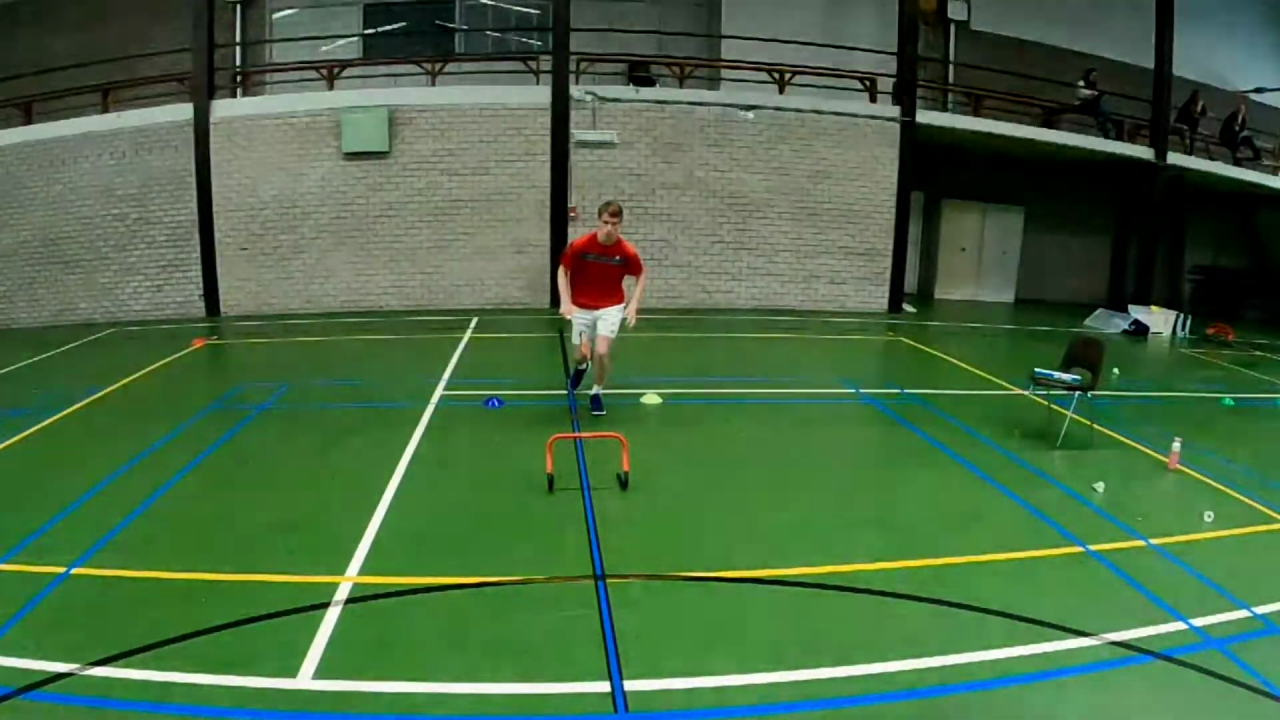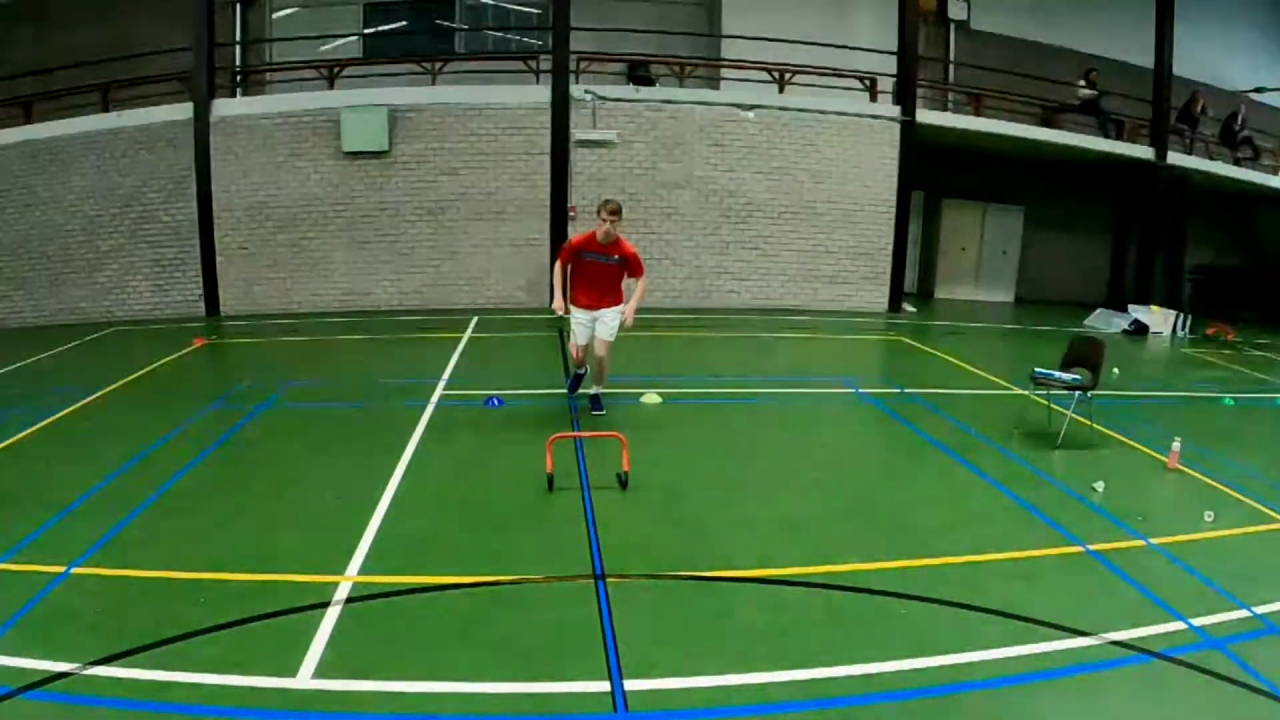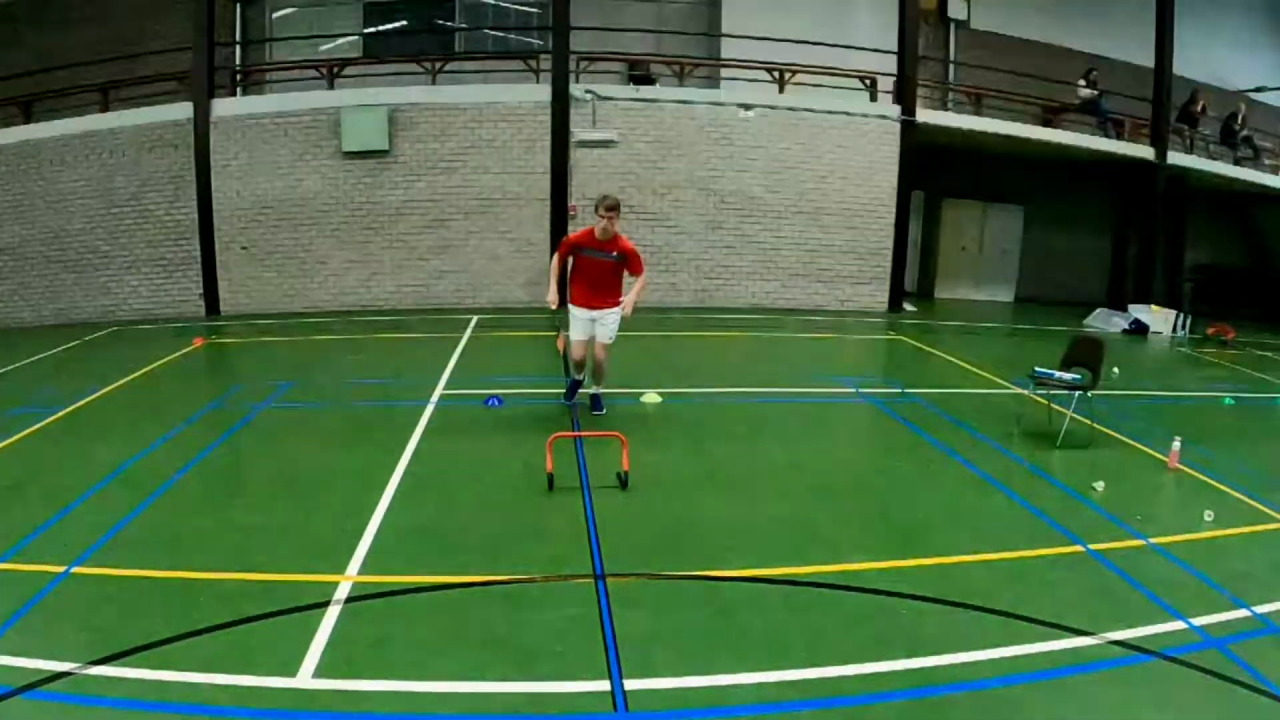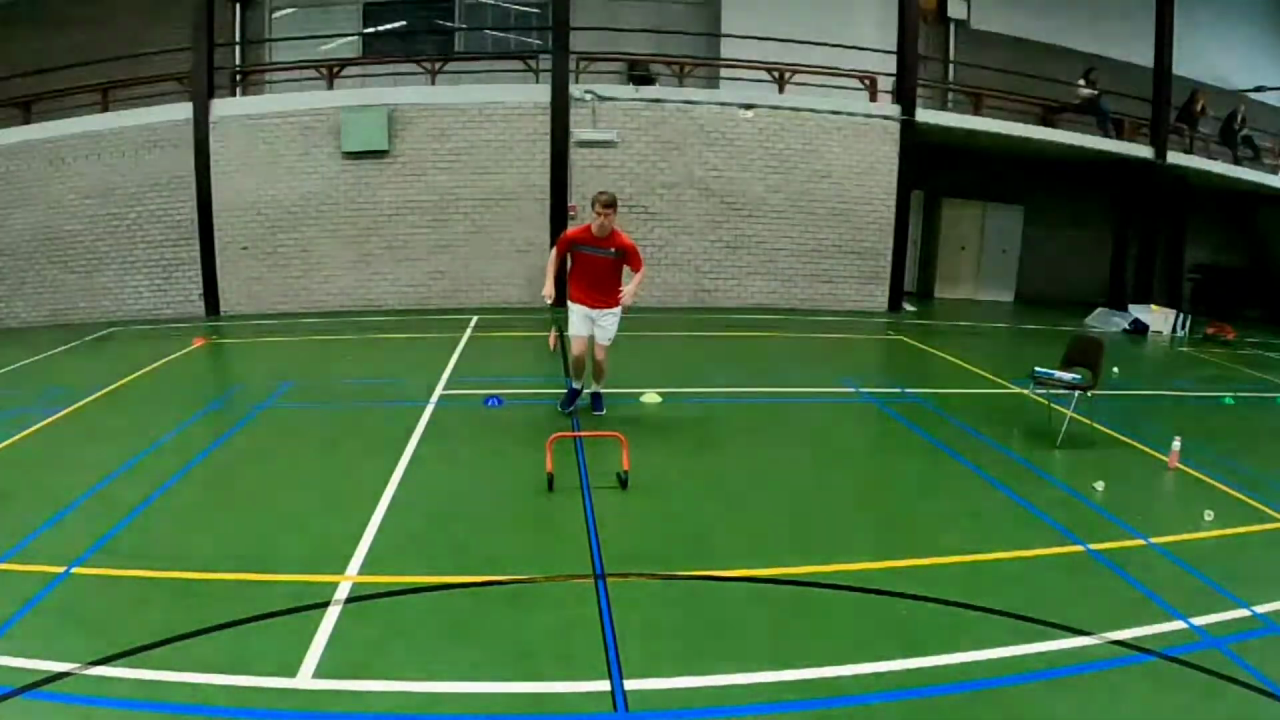
dt=0.5s
person 1, frame 1
left shoulder: (627, 252)
right shoulder: (580, 246)
left elbow: (641, 275)
right elbow: (563, 270)
left wrist: (634, 304)
right wrist: (565, 301)
left hip: (611, 307)
right hip: (582, 307)
left knee: (602, 352)
right knee: (581, 355)
left ankle: (596, 393)
right ankle: (581, 367)
person 1, frame 2
left shoulder: (627, 251)
right shoulder: (578, 243)
left elbow: (641, 278)
right elbow: (560, 264)
left wrist: (632, 304)
right wrist: (558, 296)
left hip: (610, 309)
right hip: (580, 308)
left knee: (601, 355)
right knee: (577, 357)
left ankle: (596, 393)
right ankle: (580, 371)
person 1, frame 3
left shoulder: (626, 248)
right shoulder: (576, 240)
left elbow: (641, 275)
right elbow: (557, 258)
left wrist: (632, 296)
right wrist: (553, 289)
left hip: (609, 308)
right hip: (579, 306)
left knee: (600, 356)
right knee: (577, 356)
left ankle: (596, 393)
right ankle: (577, 378)
person 1, frame 4
left shoulder: (624, 244)
right shoulder: (573, 236)
left elbow: (640, 270)
right elbow: (555, 253)
left wrist: (632, 287)
right wrist: (549, 283)
left hip: (609, 308)
right hip: (579, 304)
left knee: (599, 357)
right knee: (577, 353)
left ankle: (596, 392)
right ankle: (576, 387)
